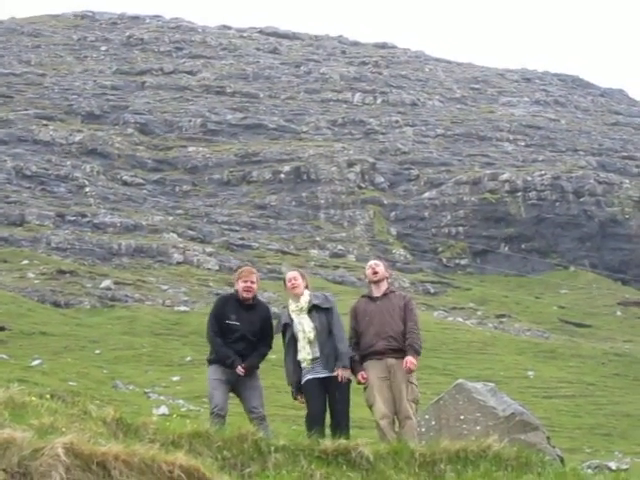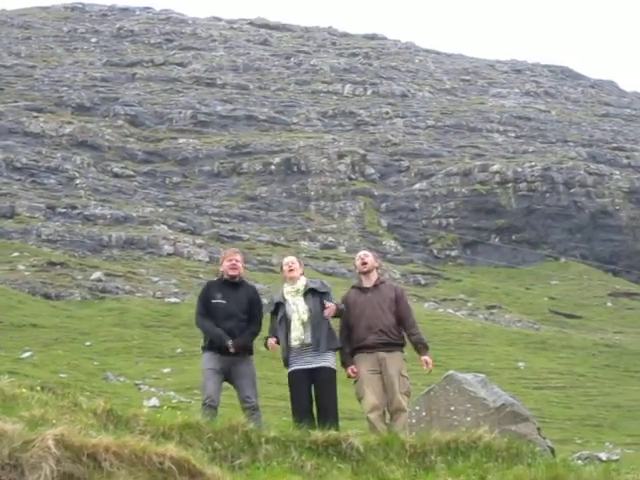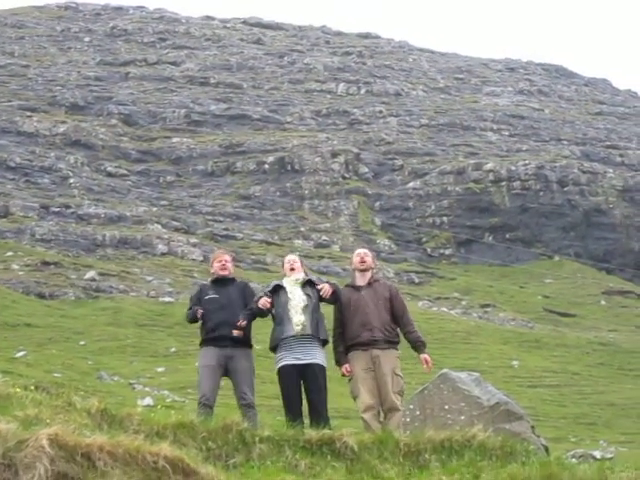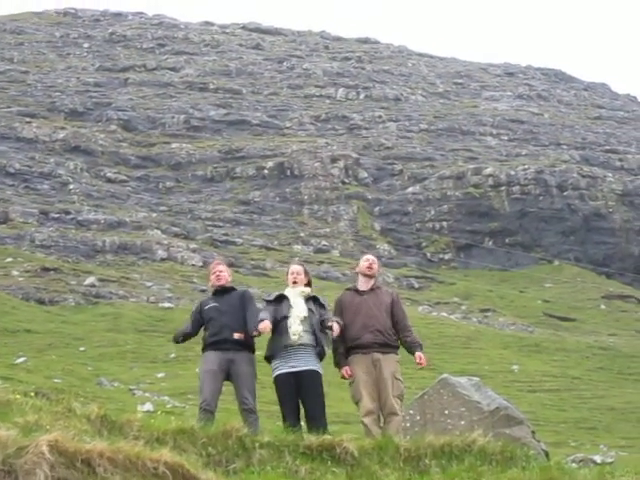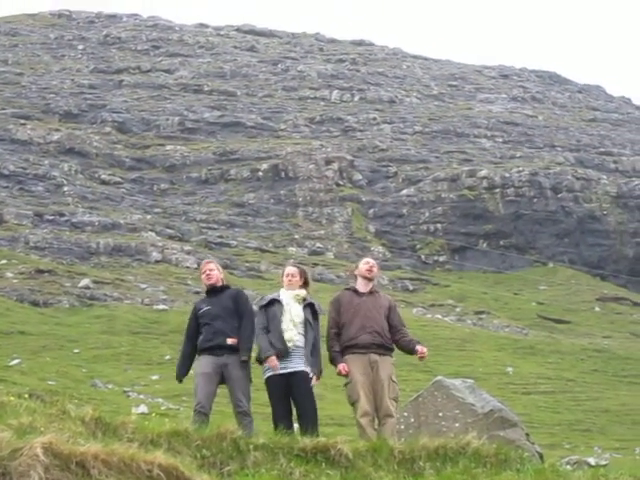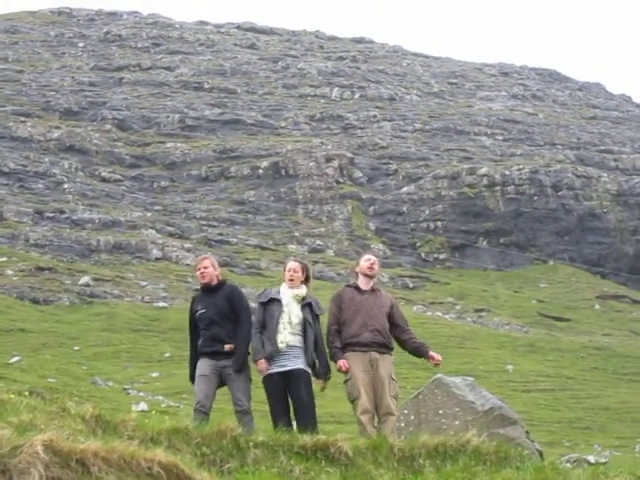
dt=0.2s
person 1, frame 1
left shoulder: (403, 300)
right shoulder: (359, 306)
left elbow: (413, 330)
right elbow: (353, 341)
left wrist: (412, 353)
right wrist: (357, 367)
left hip: (401, 361)
right hip: (373, 364)
left knee: (407, 412)
right knee: (382, 414)
person 1, frame 2
left shoulder: (394, 291)
right shoulder: (349, 297)
left elbow: (409, 322)
right elbow: (344, 333)
left wrist: (422, 350)
right wrist: (347, 361)
left hip: (392, 354)
right hip: (364, 357)
left knee: (398, 404)
right knee: (372, 407)
person 1, frame 3
left shoulder: (388, 289)
right shoulder: (343, 294)
left elbow: (405, 321)
right elbow: (338, 331)
left wrist: (420, 348)
right wrist: (341, 360)
left hip: (387, 352)
right hip: (359, 355)
left knee: (392, 403)
right knee: (367, 406)
person 1, frame 4
left shoulder: (390, 296)
right shoulder: (344, 299)
left elbow: (403, 327)
right elbow: (338, 334)
left wrist: (416, 348)
right wrist: (341, 362)
left hip: (387, 356)
right hip: (358, 358)
left knee: (392, 407)
right knee: (367, 410)
person 1, frame 5
left shoulder: (386, 301)
right shoulder: (341, 299)
left elbow: (398, 331)
right elbow: (332, 333)
left wrist: (414, 346)
right wrist: (337, 359)
left hip: (383, 358)
right hip: (355, 358)
left knee: (387, 409)
right knee: (363, 410)
person 1, frame 6
left shoulder: (387, 299)
right shoulder: (342, 295)
left elbow: (402, 331)
right elbow: (333, 329)
left wrist: (425, 351)
right wrist: (338, 356)
left hip: (383, 357)
right hip: (355, 356)
left knee: (388, 408)
right knee: (363, 408)
person 2, frame 1
left shoulder: (263, 310)
right shoulder: (223, 302)
left elbow: (266, 344)
right elbow: (213, 336)
left wrist: (249, 364)
right wrist: (233, 361)
left hip: (249, 371)
right hip: (220, 367)
left knee: (257, 414)
right knee: (218, 410)
person 2, frame 2
left shoulder: (250, 291)
right shoulder: (210, 287)
left elbow: (256, 324)
right elbow: (200, 318)
left wrist: (241, 343)
right wrist: (221, 339)
left hip: (242, 356)
right hip: (213, 354)
left knee: (250, 403)
right knee: (210, 400)
person 2, frame 3
left shoulder: (243, 287)
right shoulder: (204, 290)
left elbow: (253, 307)
right elbow: (190, 315)
left wrist: (246, 317)
right wrist: (195, 312)
left hip: (240, 348)
right hip: (211, 348)
left knee: (246, 399)
right knee: (206, 398)
person 2, frame 4
left shoulder: (242, 295)
right shoulder: (205, 303)
left elbow: (252, 312)
right elbow: (193, 326)
left wrist: (253, 328)
right wrist: (182, 334)
left hip: (242, 353)
right hip: (213, 353)
left knee: (247, 404)
right knee: (207, 404)
person 2, frame 5
left shoulder: (236, 295)
right shoulder: (200, 305)
left elbow: (248, 320)
right elbow: (191, 336)
left wrist: (246, 350)
right wrist: (182, 366)
left hip: (235, 356)
right hip: (207, 357)
left knee: (242, 407)
right knee: (201, 406)
person 2, frame 6
left shoulder: (232, 292)
right shoulder: (197, 300)
left elbow: (245, 324)
right elbow: (194, 336)
left wrist: (240, 356)
right wrist: (193, 369)
left hip: (234, 359)
right hip: (207, 360)
left knee: (242, 406)
right knee: (201, 406)
person 3, frame 1
left shoulder: (324, 301)
right shoulder: (287, 317)
left elbow: (338, 332)
right elbow: (290, 353)
left wrist: (344, 362)
right wrist: (295, 386)
left hip: (335, 367)
right hip: (310, 371)
left knee: (340, 414)
right knee: (315, 413)
person 3, frame 2
left shoulder: (318, 288)
right shoulder: (279, 299)
left elbow: (332, 307)
right elbow: (275, 329)
left wrist: (335, 308)
right wrist: (270, 339)
left hip: (322, 355)
right hip: (296, 359)
left knee: (327, 404)
right knee: (300, 408)
person 3, frame 3
left shoulder: (312, 284)
right shoulder: (276, 289)
left elbow: (333, 298)
left wrist: (331, 288)
right wrist: (260, 302)
left hip: (311, 348)
right hip: (286, 350)
left knee: (317, 401)
right knee: (291, 403)
person 3, frame 4
left shoulder: (314, 300)
right shoulder: (277, 299)
left elbow: (324, 318)
right elbow: (267, 315)
left wrist: (333, 323)
right wrist: (264, 322)
left hip: (309, 358)
right hip: (283, 359)
left knee: (315, 408)
right knee: (289, 411)
person 3, frame 5
left shoulder: (309, 305)
right shoulder: (269, 302)
left elbow: (314, 338)
right elbow: (260, 329)
left wrist: (316, 369)
right wrist: (268, 354)
left hip: (300, 361)
right hip: (275, 363)
left knee: (307, 410)
right knee: (280, 414)
person 3, frame 6
left shoulder: (310, 303)
right shoulder: (268, 297)
left elbow: (317, 337)
right elbow: (256, 328)
left wrist: (323, 371)
right wrist: (259, 356)
left hip: (298, 360)
right hip: (273, 361)
left knee: (305, 407)
right knee: (279, 412)
